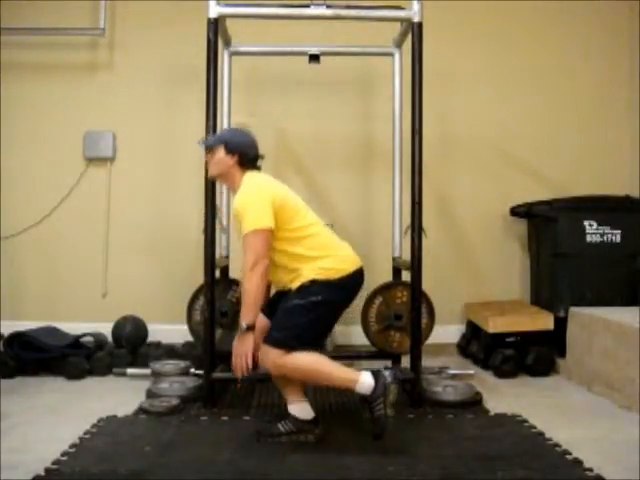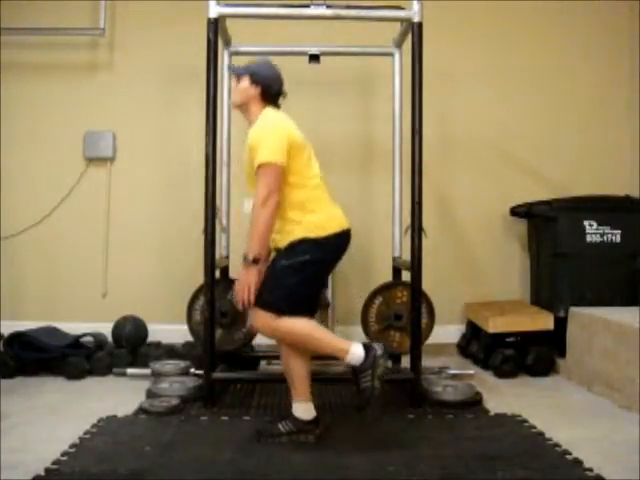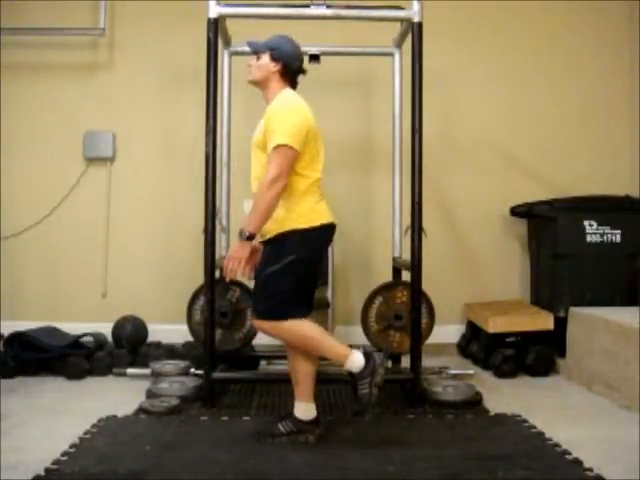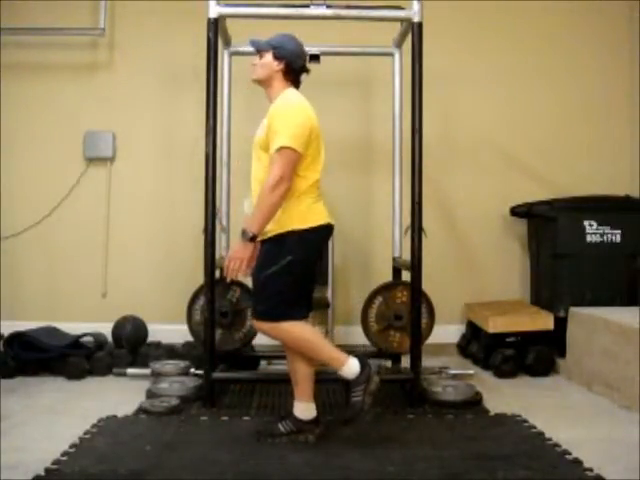
dt=0.3s
person 1, frame 1
left shoulder: (251, 193)
right shoulder: (256, 188)
left elbow: (256, 266)
right elbow: (264, 265)
left wrist: (246, 330)
right wrist: (254, 326)
left hip: (330, 275)
right hip: (321, 272)
left knee: (274, 354)
right knee: (269, 344)
left ankle: (368, 385)
right ankle: (302, 417)
person 1, frame 2
left shoulder: (267, 127)
right shoulder: (269, 127)
left elbow: (267, 200)
right elbow: (273, 202)
left wrist: (251, 261)
right wrist: (263, 261)
left hip: (316, 235)
right hip: (312, 234)
left knee: (265, 317)
right knee: (284, 321)
left ankle: (360, 356)
right ankle: (304, 417)
person 1, frame 3
left shoulder: (286, 107)
right shoulder: (281, 109)
left elbow: (276, 179)
left wrist: (245, 236)
right wrist: (259, 239)
left hip: (298, 229)
right hip: (295, 228)
left knee: (270, 319)
right knee: (290, 322)
left ankle: (360, 362)
right ankle: (305, 417)
person 1, frame 4
left shoulder: (290, 108)
right shoulder: (283, 109)
left elbow: (279, 181)
left wrist: (247, 237)
right wrist: (257, 238)
left hip: (295, 231)
right hip: (293, 230)
left knee: (270, 319)
right knee: (288, 322)
left ankle: (355, 370)
right ankle: (304, 416)
